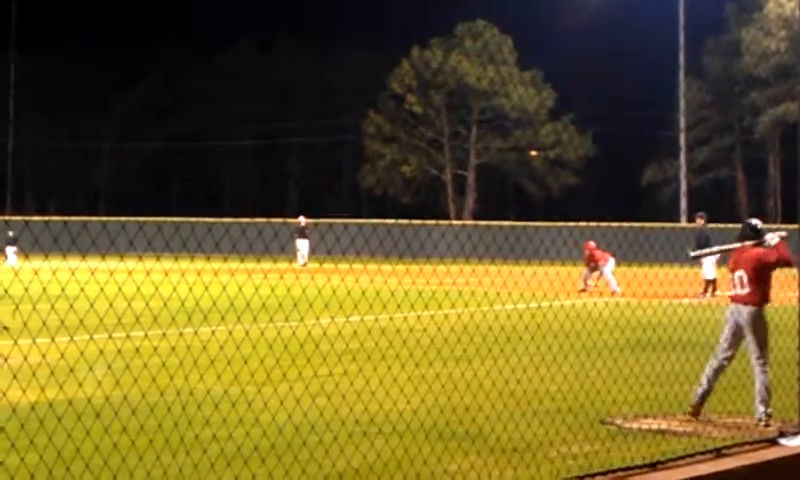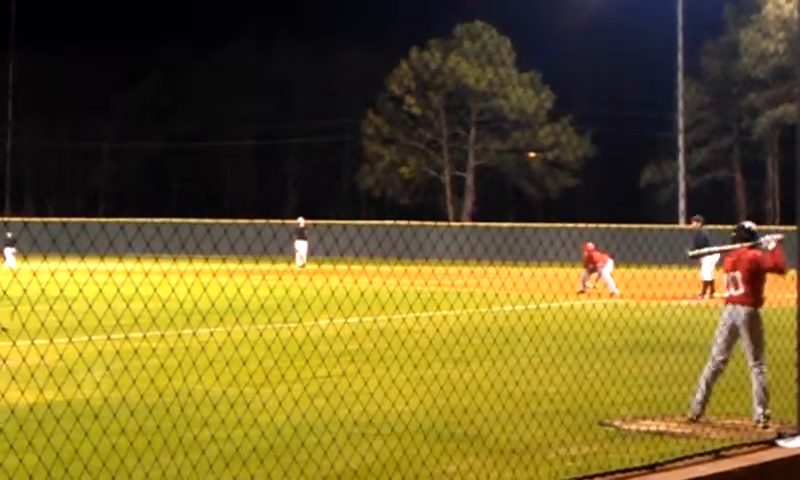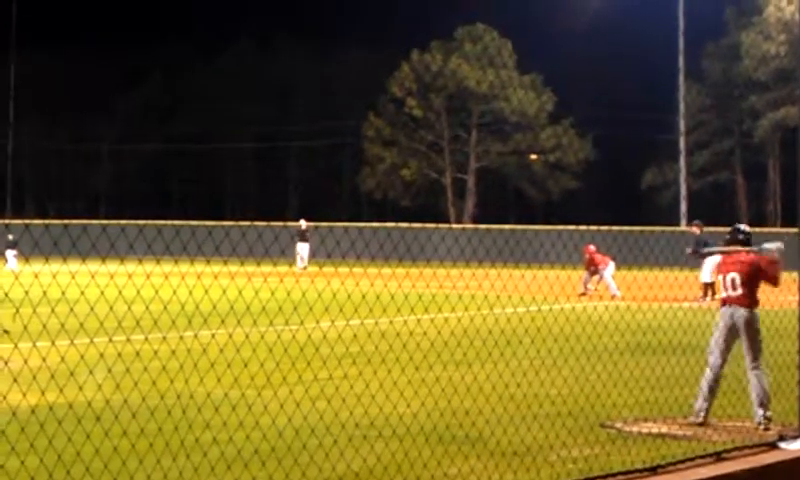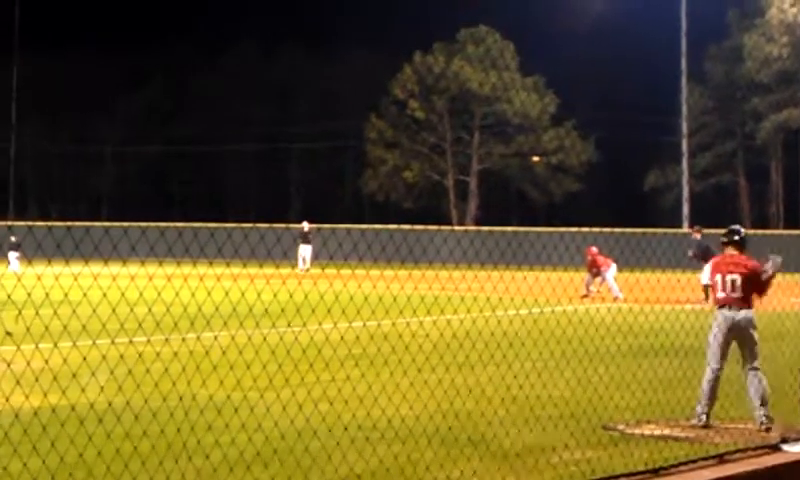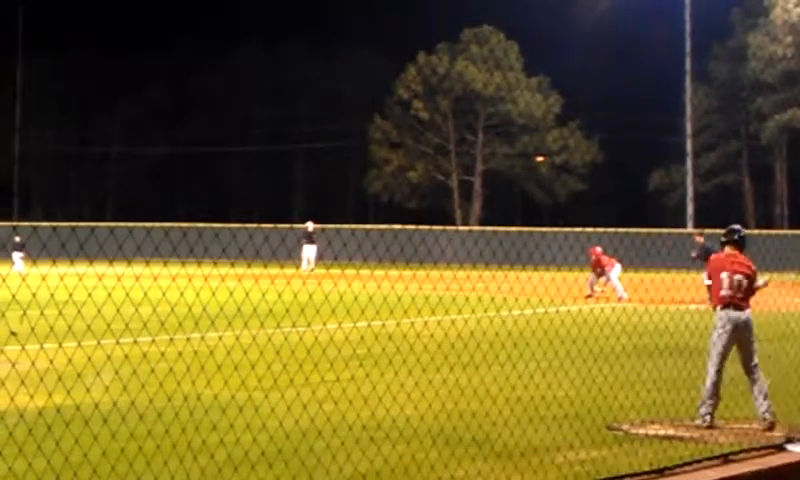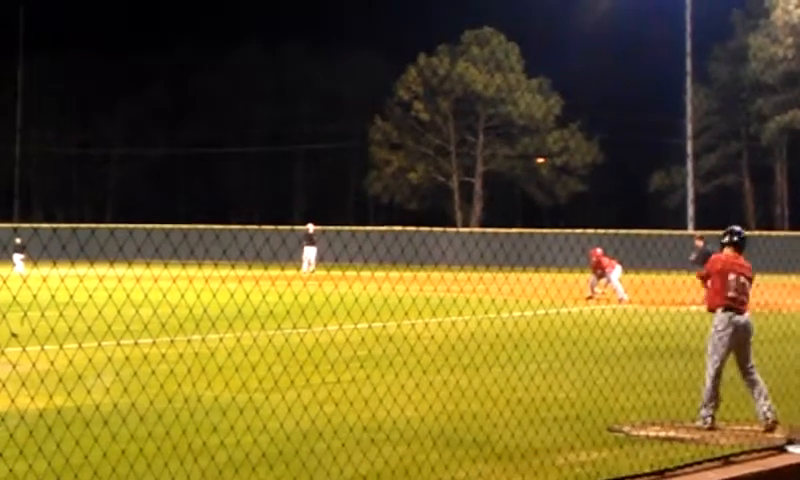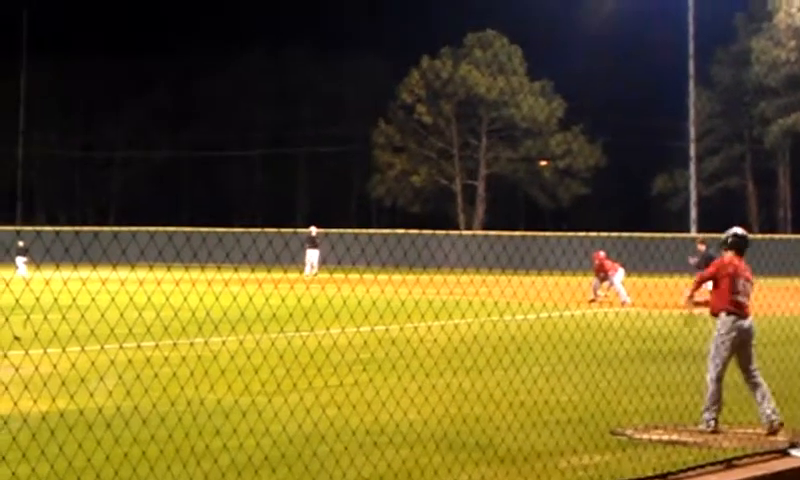
dt=0.1s
person 1, frame 1
left shoulder: (735, 257)
right shoulder: (759, 255)
right elbow: (788, 260)
left wrist: (768, 245)
right wrist: (776, 242)
left hip: (734, 310)
right hip: (753, 312)
left knee: (720, 358)
right knee: (760, 365)
left ankle: (698, 400)
right ankle: (763, 414)
person 1, frame 2
left shoulder: (728, 260)
right shoulder: (755, 256)
right elbow: (781, 268)
left wrist: (766, 251)
right wrist: (773, 247)
left hip: (729, 312)
right hip: (749, 312)
left knee: (716, 361)
right knee: (757, 365)
left ankle: (697, 408)
right ankle: (761, 415)
person 1, frame 3
left shoulder: (722, 262)
right shoulder: (753, 260)
right elbow: (774, 279)
left wrist: (763, 259)
right wrist: (773, 259)
left hip: (725, 314)
right hip: (746, 314)
left knee: (714, 365)
right knee: (755, 367)
left ankle: (700, 413)
right ankle: (762, 418)
person 1, frame 4
left shoulder: (716, 263)
right shoulder: (752, 265)
right elbow: (760, 291)
right wrist: (770, 272)
left hip: (722, 316)
right hip: (745, 316)
left knee: (713, 368)
right knee: (753, 369)
left ankle: (702, 416)
right ankle: (763, 418)
person 1, frame 5
left shoulder: (715, 260)
right shoulder: (750, 267)
right elbow: (749, 291)
left hip: (724, 316)
right hip: (744, 317)
left knee: (714, 368)
right knee: (752, 368)
left ankle: (706, 416)
right ankle: (766, 414)
person 1, frame 6
left shoulder: (718, 259)
right shoulder: (748, 268)
left elbow: (703, 276)
left wrist: (713, 285)
left hip: (725, 319)
right hip: (744, 319)
left knee: (713, 370)
right knee: (749, 370)
left ankle: (707, 418)
right ankle: (767, 414)
person 1, frame 7
left shoulder: (723, 263)
right shoulder: (746, 271)
left elbow: (701, 278)
left wrist: (690, 293)
right wrist: (703, 302)
left hip: (728, 323)
right hip: (745, 323)
left knee: (715, 373)
right knee: (751, 373)
left ankle: (710, 421)
right ankle: (771, 416)
